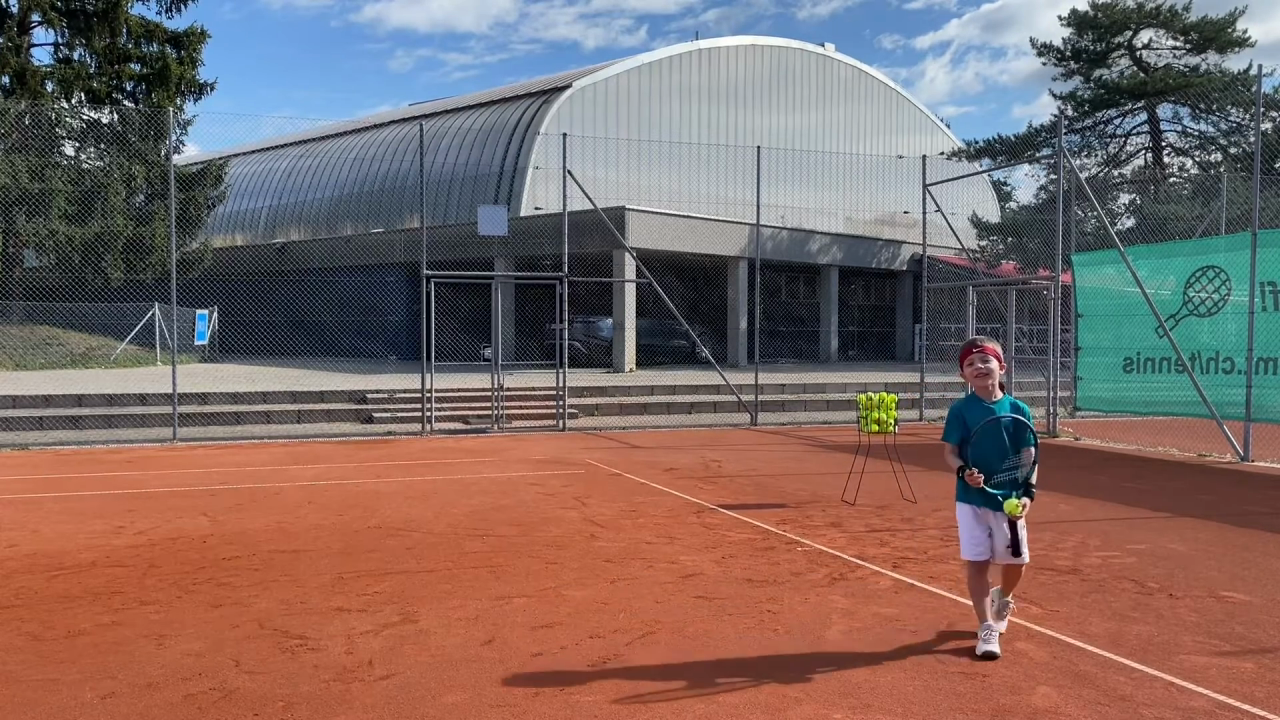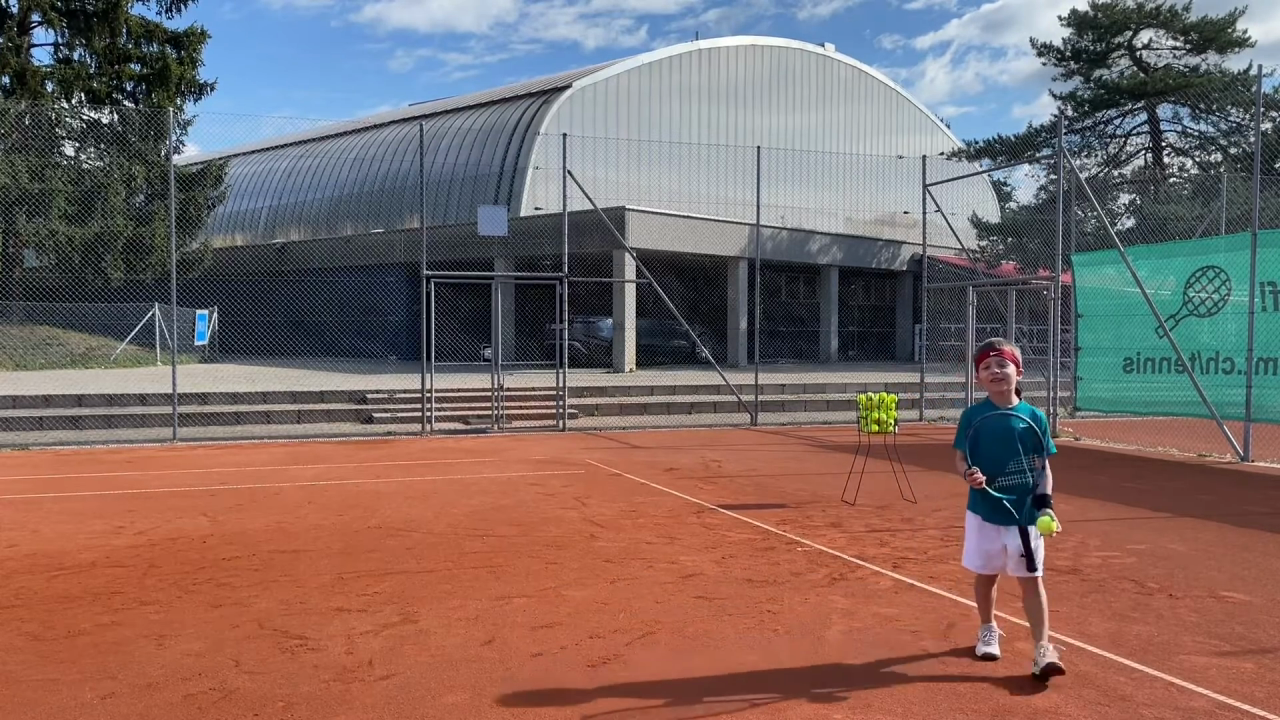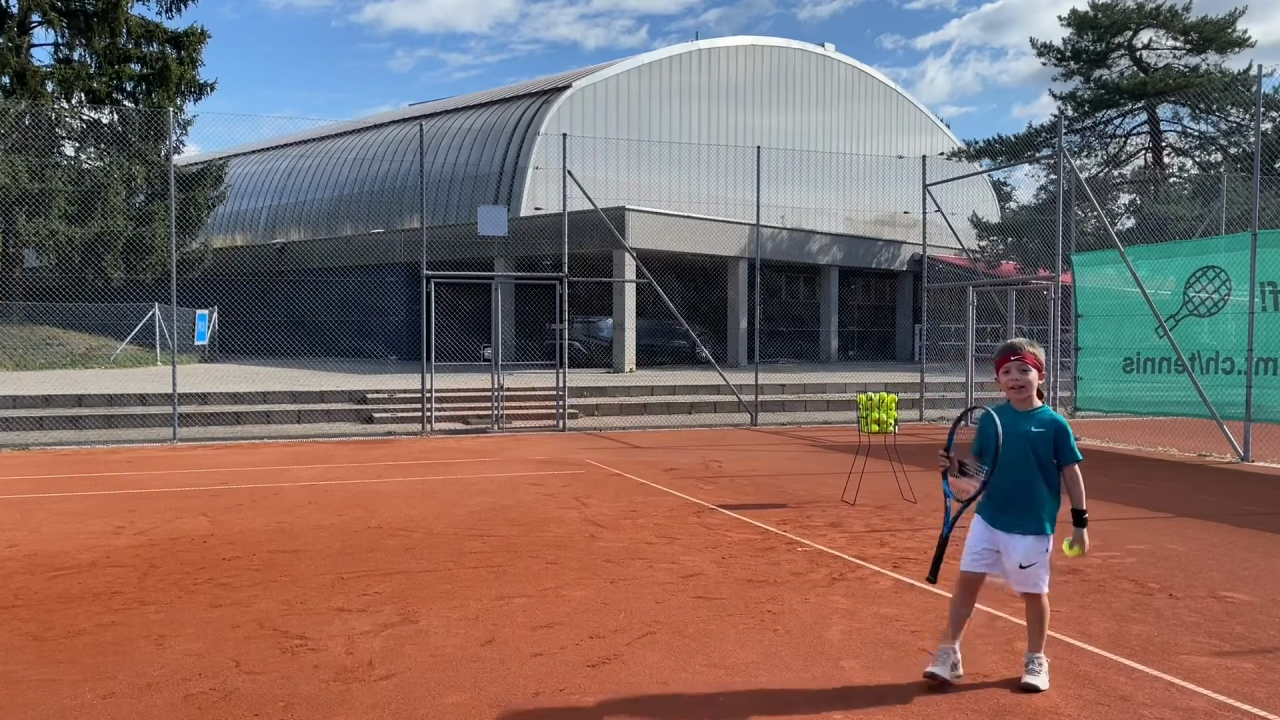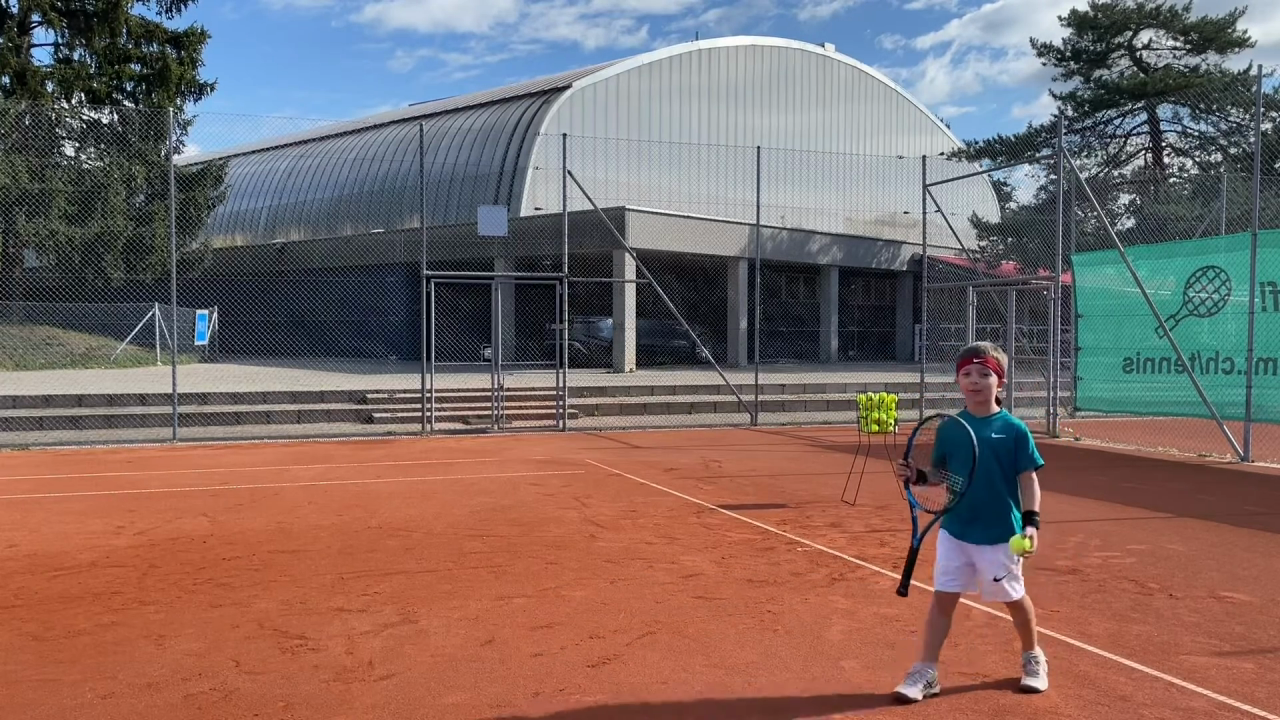
dt=0.4s
person 1, frame 1
left shoulder: (1019, 410)
right shoulder: (960, 410)
right elbow: (950, 453)
left wrist: (1027, 492)
right wrist: (964, 472)
left hip: (1008, 501)
right hip: (972, 500)
left knee: (1016, 562)
right knee: (977, 564)
left ankle: (1002, 597)
right ankle: (987, 628)
person 1, frame 2
left shoulder: (1034, 417)
right shoulder: (973, 415)
left elbow: (1042, 465)
right elbow: (961, 458)
left wrist: (1044, 503)
right wrist: (968, 474)
left hip: (1024, 513)
right hip: (983, 511)
left knee: (1031, 577)
right knee: (985, 575)
left ankle: (1043, 650)
right ankle: (988, 631)
person 1, frame 3
left shoulder: (1054, 424)
right shoulder: (992, 419)
left elbow: (1070, 473)
left wrist: (1080, 521)
right wrist: (958, 467)
left hip: (1033, 525)
right hip: (989, 517)
left knee: (1033, 593)
right knee: (966, 580)
left ankle: (1035, 661)
right ankle: (950, 655)
person 1, frame 4
left shoulder: (1014, 429)
left elbow: (1027, 480)
left wrist: (1031, 522)
right wrist: (917, 477)
left hip: (999, 533)
right hip: (954, 530)
left knee: (1013, 597)
right knee: (942, 598)
left ankle: (1032, 657)
right ankle: (925, 672)
